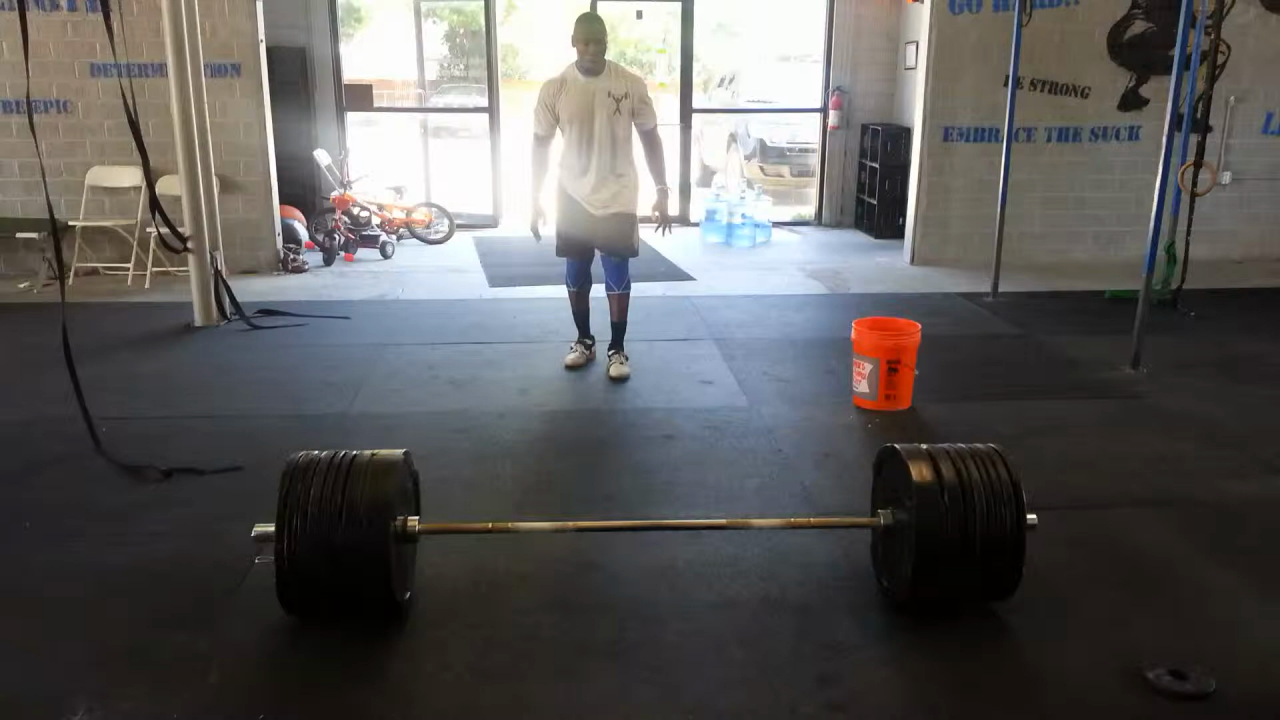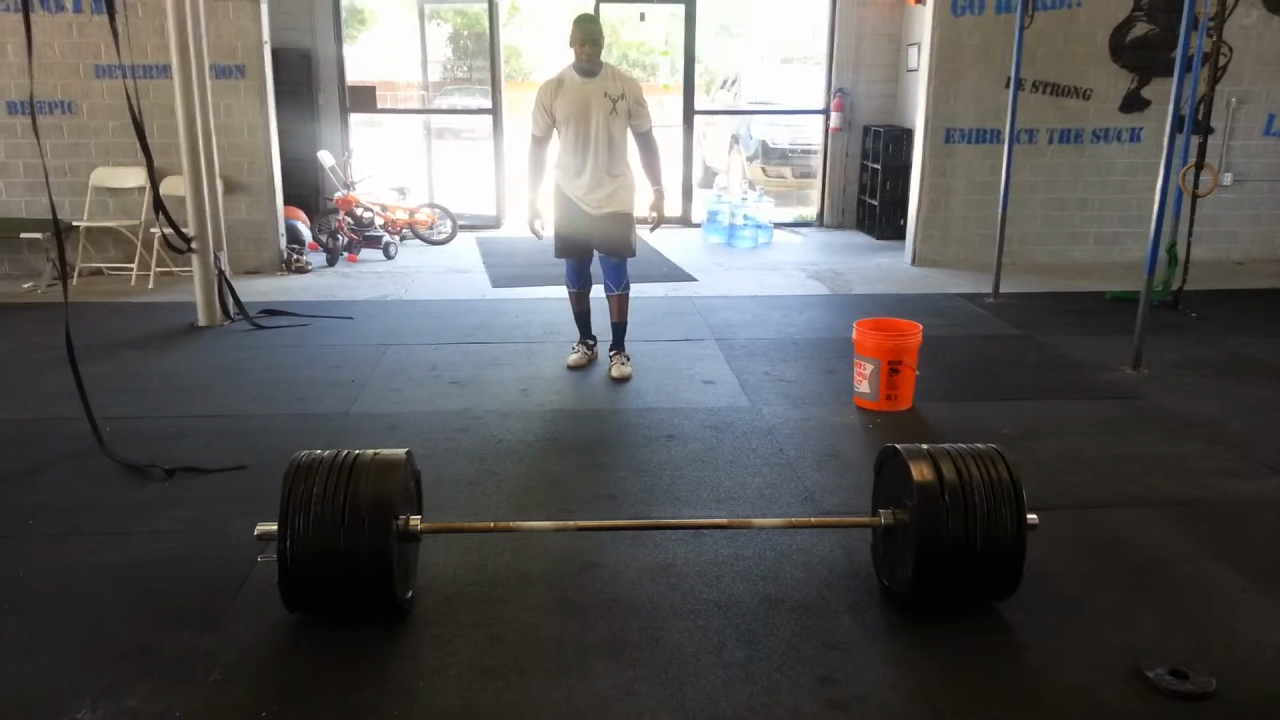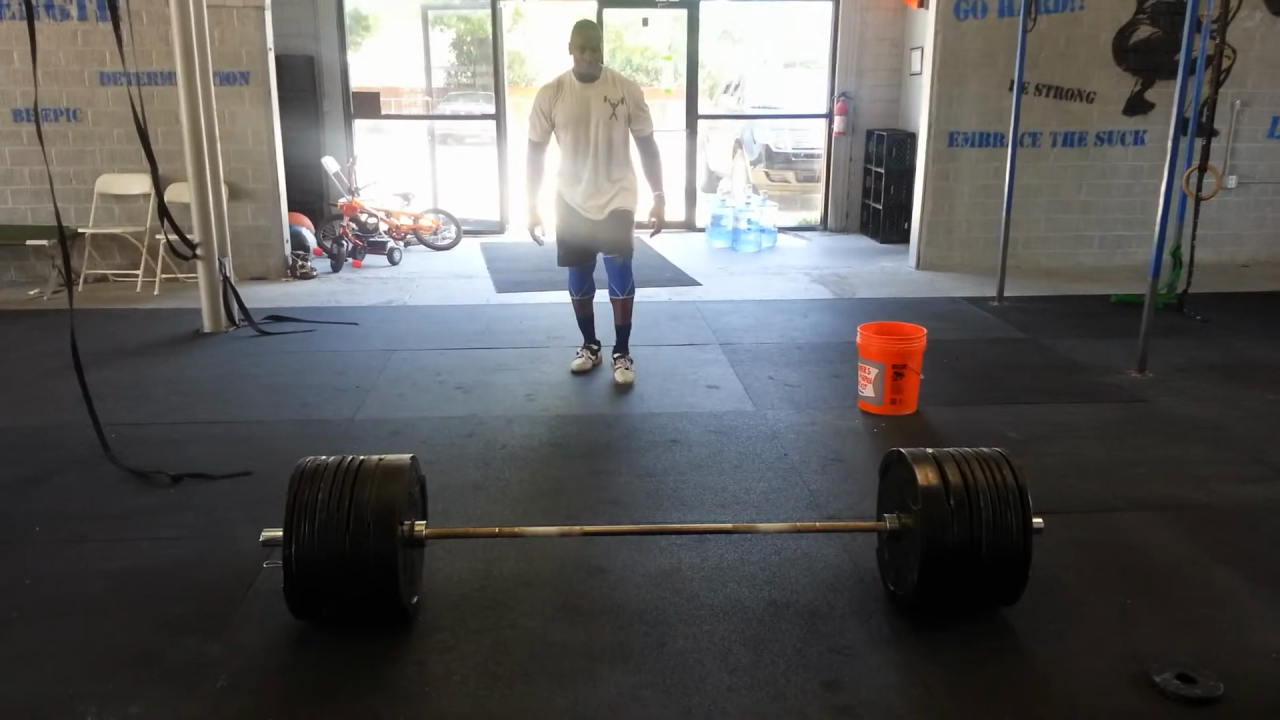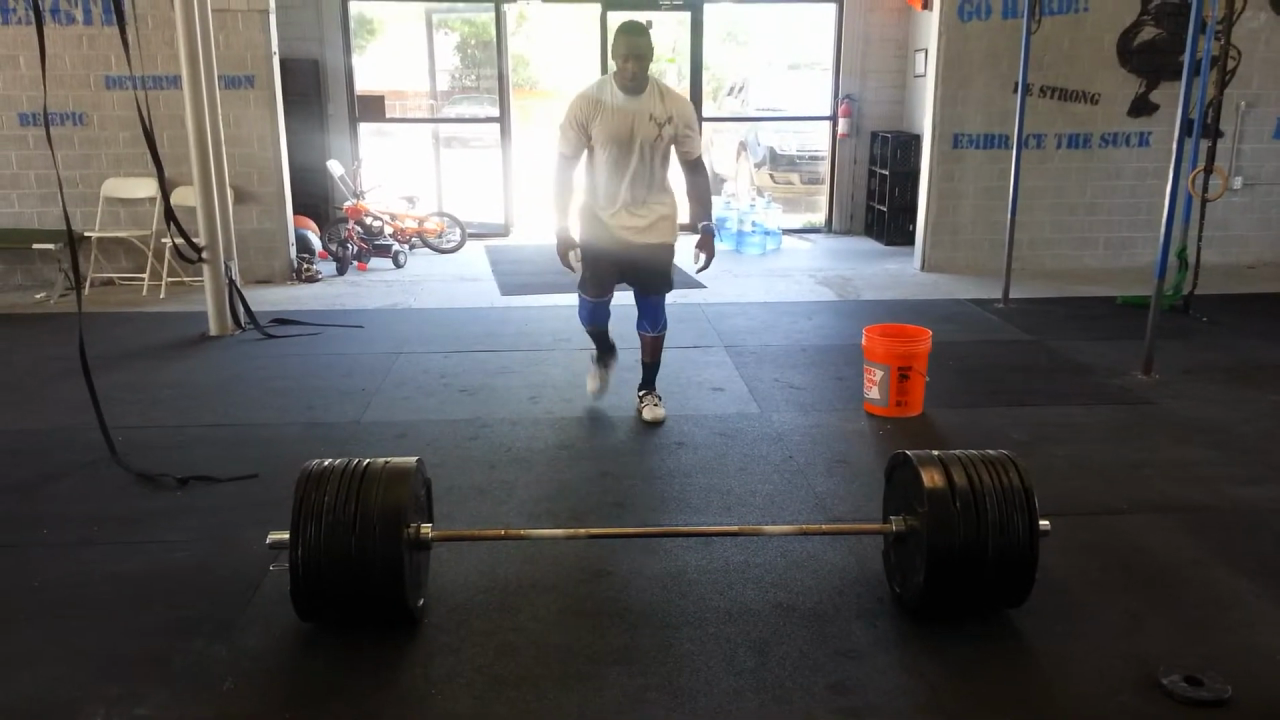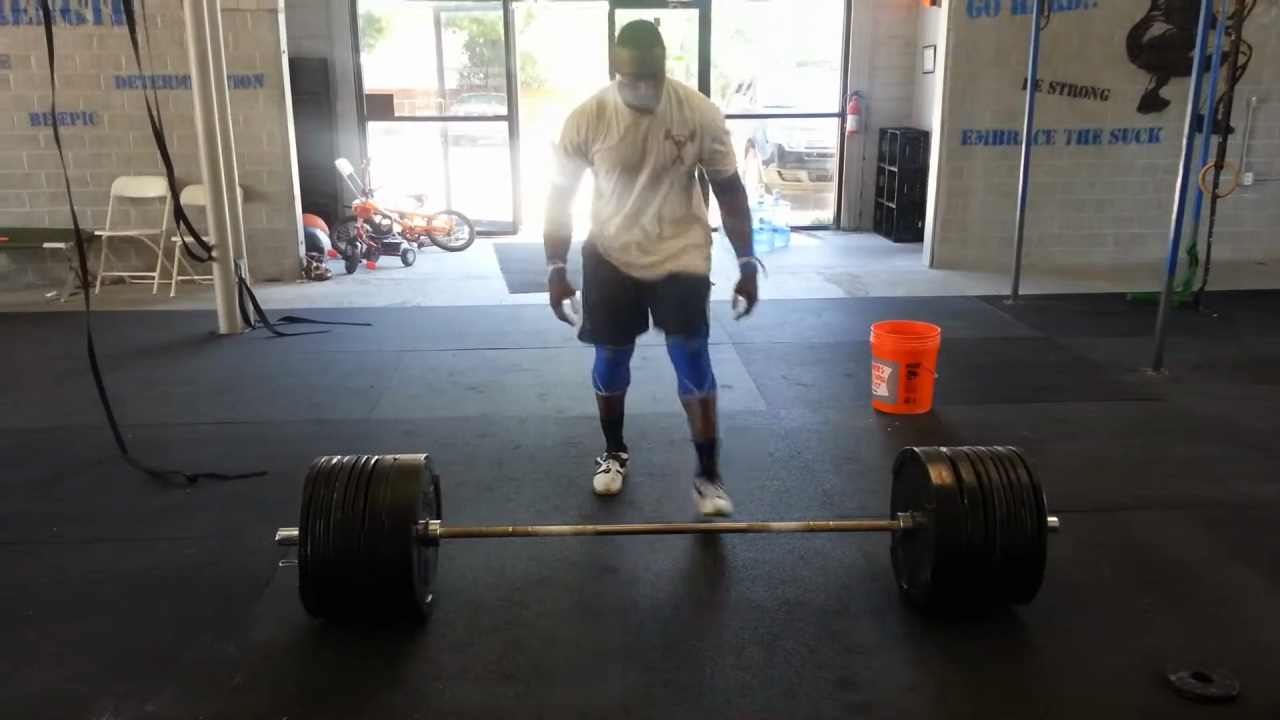
dt=0.7s
person 1, frame 1
left shoulder: (631, 84)
right shoulder: (554, 88)
left elbow: (650, 139)
right elbow: (540, 146)
left wrist: (662, 193)
right wrist: (535, 201)
left hip: (618, 197)
right hip: (573, 197)
left knee: (617, 273)
right knee: (576, 272)
left ankle: (617, 348)
right ankle: (584, 341)
person 1, frame 2
left shoulder: (627, 86)
right shoulder: (552, 89)
left elbow: (646, 140)
right elbow: (538, 146)
left wrist: (658, 193)
right wrist: (532, 200)
left hip: (615, 198)
right hip: (570, 197)
left knee: (616, 273)
right knee: (576, 272)
left ankle: (619, 349)
right ankle: (586, 341)
person 1, frame 3
left shoulder: (628, 90)
right shoulder: (550, 94)
left elbow: (647, 145)
right elbow: (536, 152)
left wrist: (658, 197)
right wrist: (532, 206)
left hip: (617, 197)
right hip: (572, 200)
left knee: (619, 268)
right knee: (579, 276)
left ankle: (622, 353)
right ankle: (590, 346)
person 1, frame 4
left shoulder: (676, 106)
right shoulder: (587, 103)
left elbow: (694, 167)
right elbow: (565, 166)
left wrist: (705, 226)
right wrist: (562, 227)
left hip: (655, 223)
right hip: (601, 221)
left knee: (652, 307)
right knee: (592, 306)
left ankle: (648, 389)
right ankle: (604, 351)
person 1, frame 5
left shoulder: (700, 113)
right shoulder: (587, 118)
left elbow: (729, 188)
right elbow: (561, 194)
left wrist: (746, 263)
right wrist: (556, 268)
left hip: (680, 251)
right hip: (611, 254)
left knee: (692, 357)
right knee: (610, 357)
left ankle: (708, 478)
right ankle: (615, 452)
